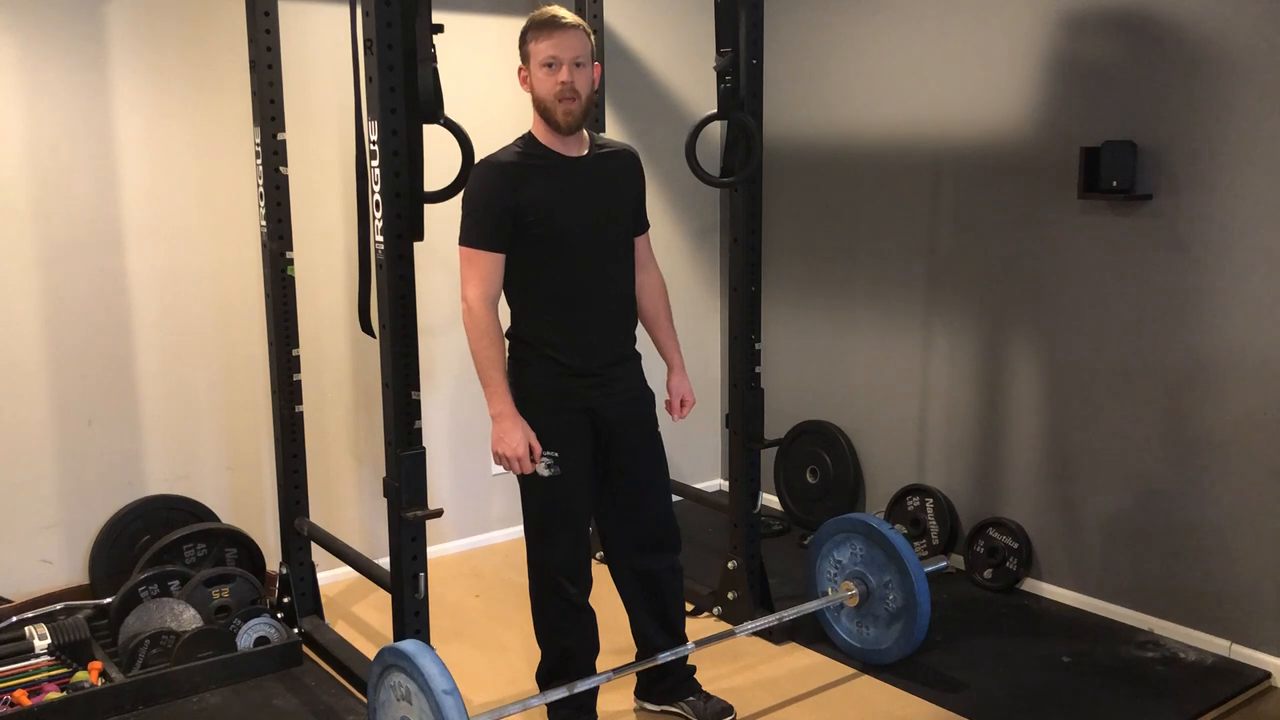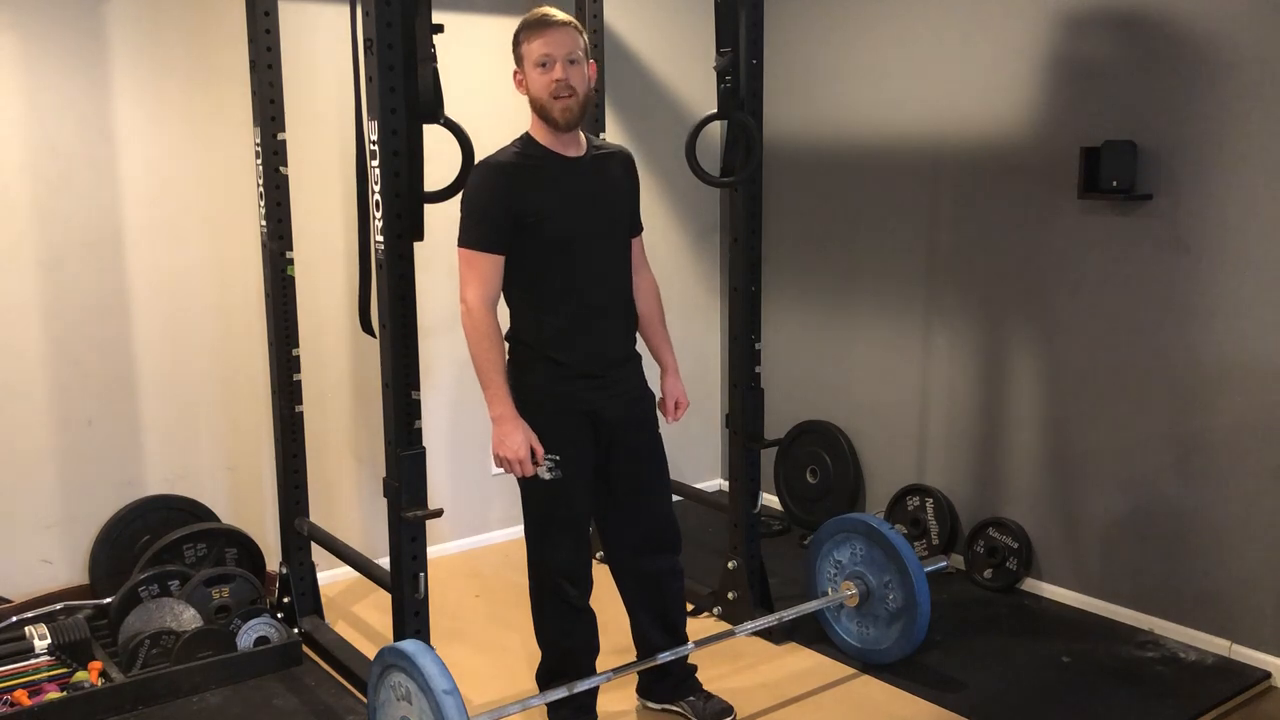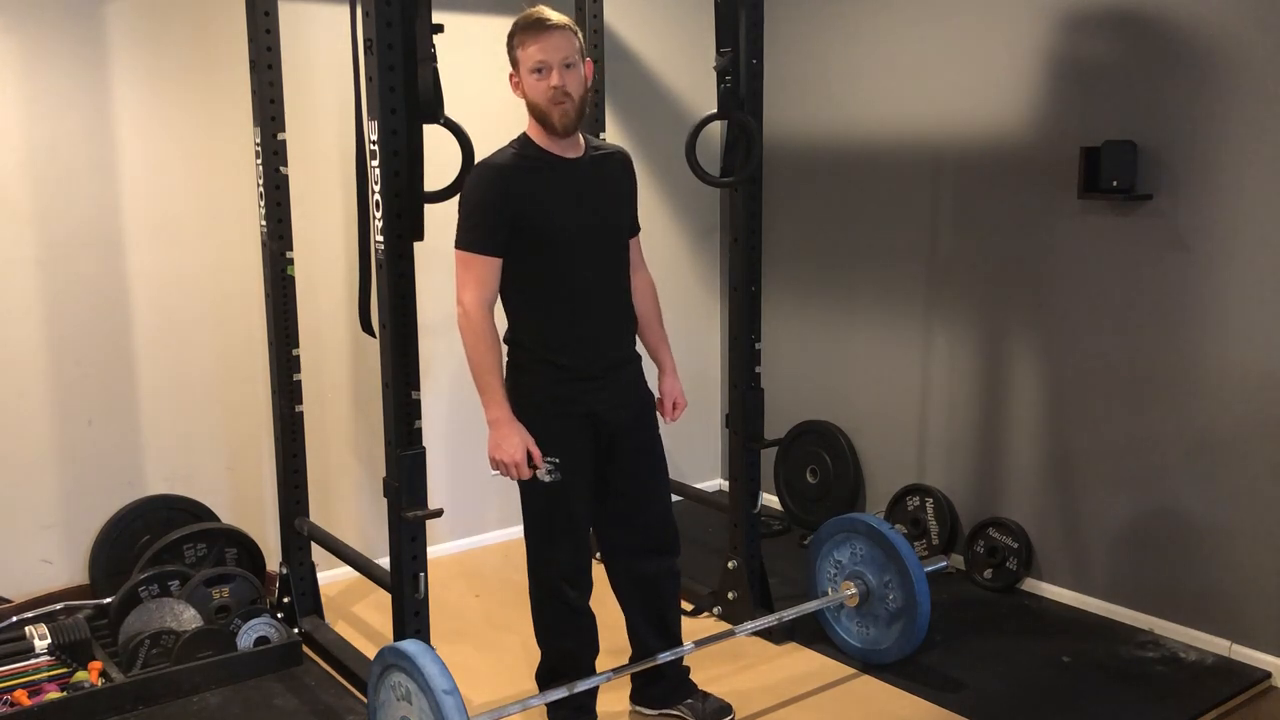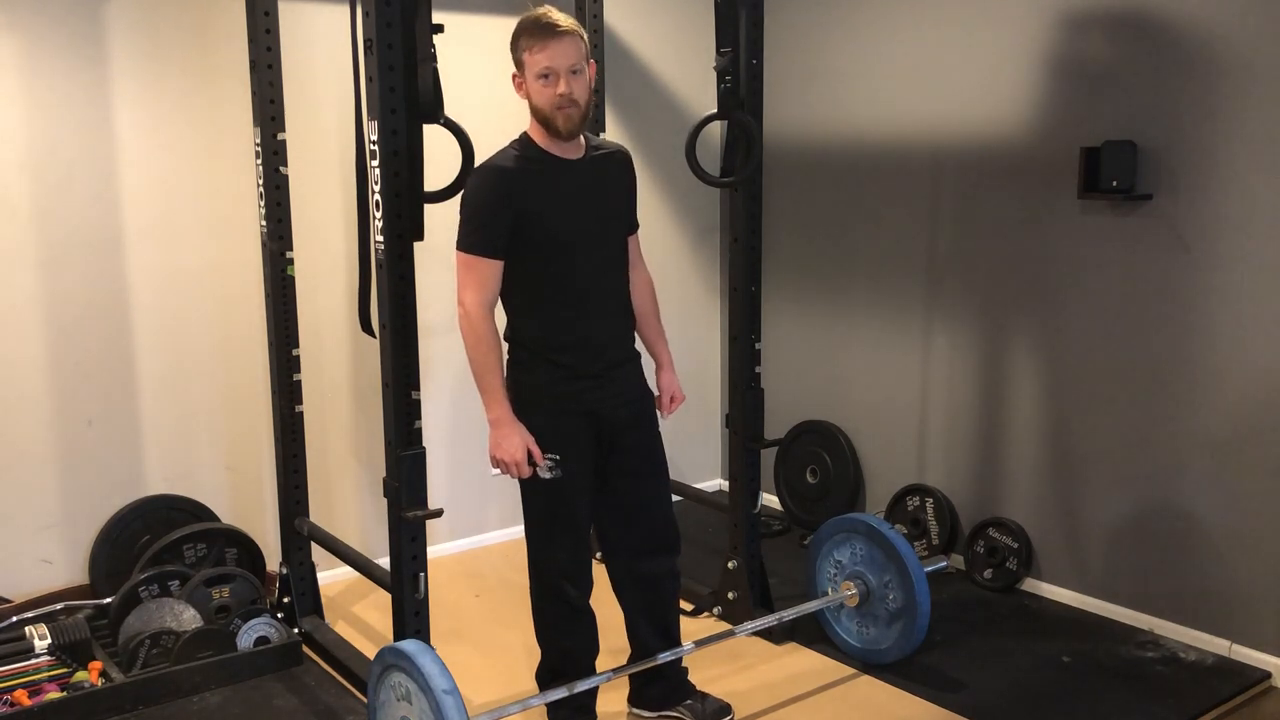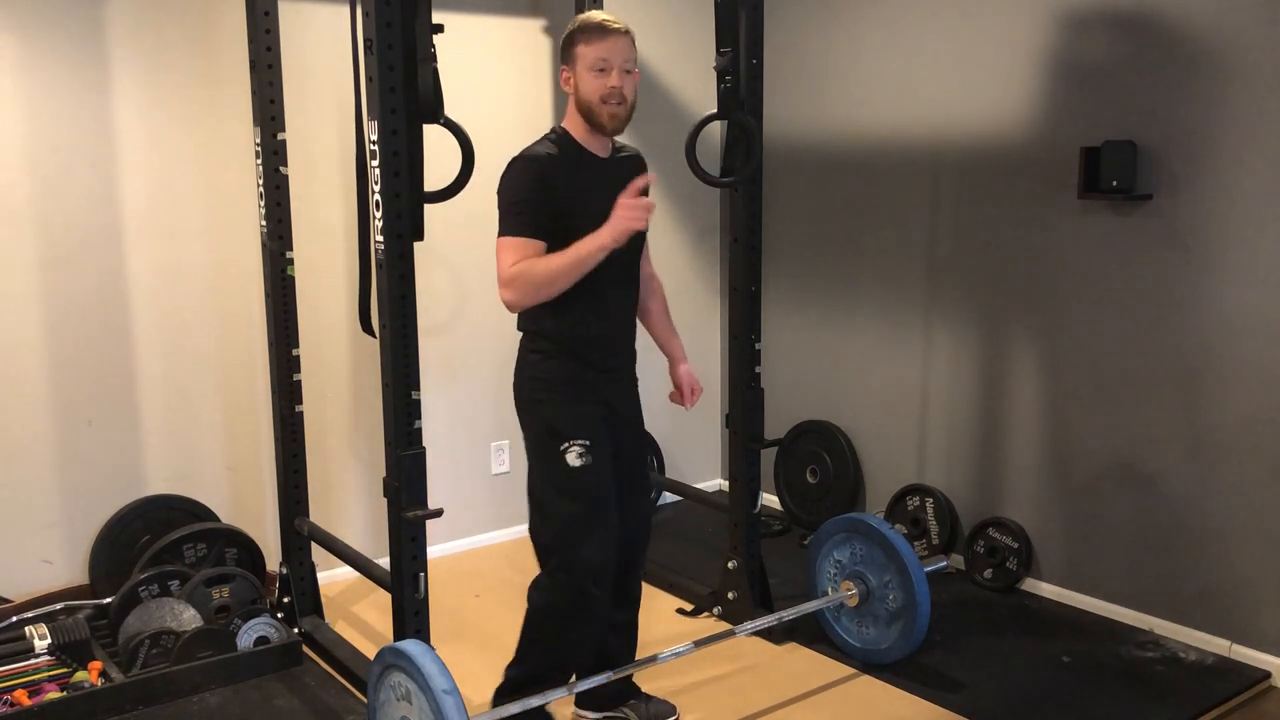
dt=1s
person 1, frame 1
left shoulder: (623, 165)
right shoulder: (501, 177)
right elbow: (479, 299)
left wrist: (675, 365)
right wrist: (503, 413)
left hip: (623, 385)
right hip: (548, 399)
left knee: (651, 536)
right knee: (561, 559)
person 1, frame 2
left shoulder: (617, 166)
right shoulder: (500, 178)
right elbow: (477, 301)
left wrist: (669, 366)
right wrist: (505, 416)
left hip: (623, 387)
right hip: (548, 401)
left knee: (651, 537)
right knee: (562, 561)
person 1, frame 3
left shoulder: (615, 165)
right shoulder: (498, 179)
right elbow: (474, 304)
left wrist: (666, 366)
right wrist: (500, 419)
left hip: (623, 390)
right hip: (548, 403)
left knee: (650, 539)
right knee: (562, 563)
person 1, frame 4
left shoulder: (615, 164)
right shoulder: (500, 180)
right elbow: (475, 306)
left wrist: (663, 362)
right wrist: (502, 418)
left hip: (623, 387)
right hip: (549, 401)
left knee: (650, 538)
right knee: (562, 563)
person 1, frame 5
left shoulder: (632, 168)
right shoulder: (537, 169)
right elbow: (515, 287)
left wrist: (676, 355)
right wrist: (607, 231)
left hip: (617, 379)
right hip: (557, 383)
left knee: (626, 539)
right knee: (580, 553)
